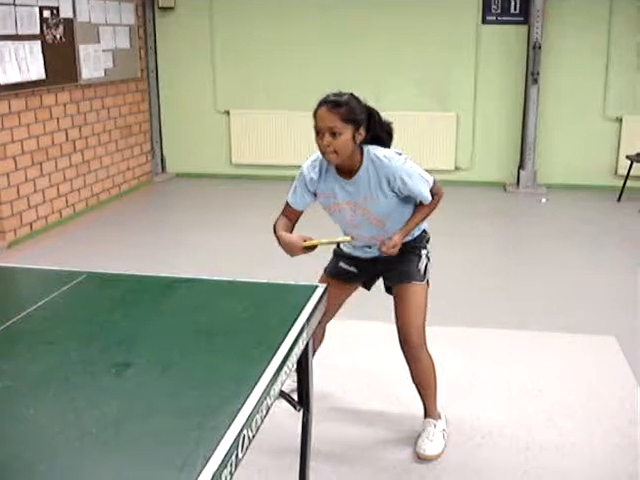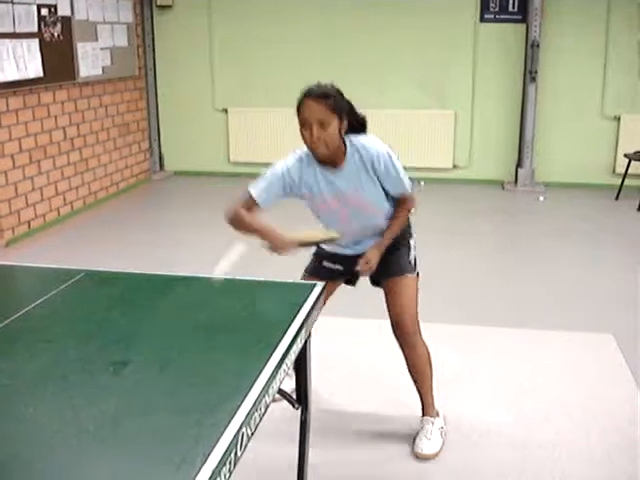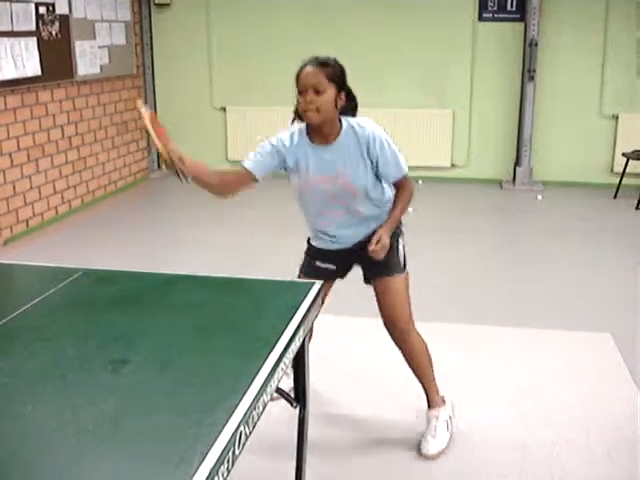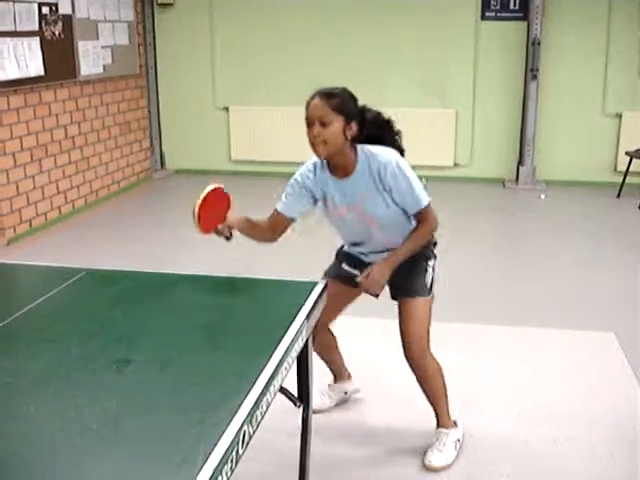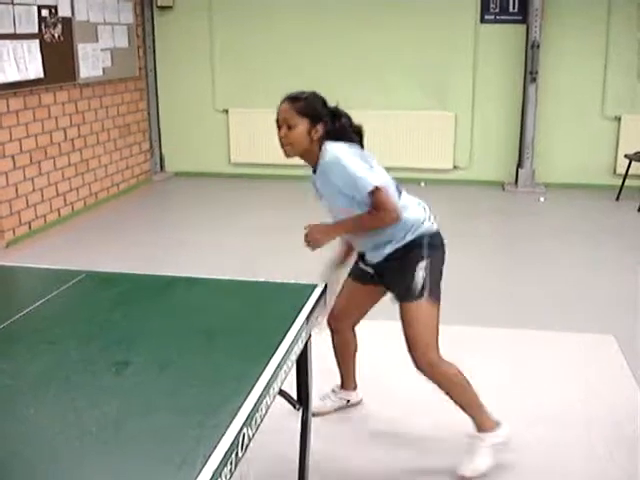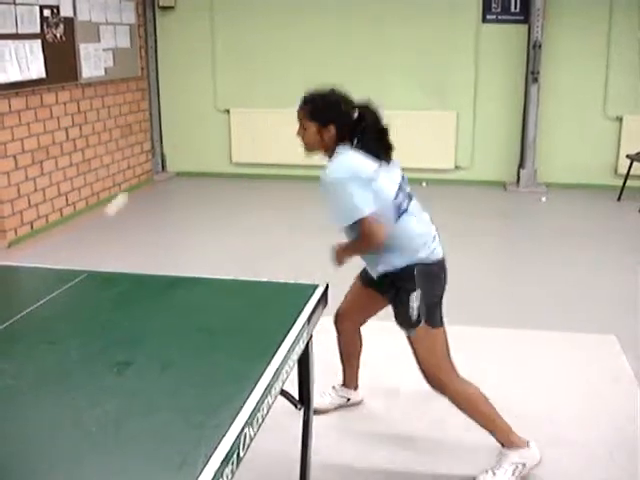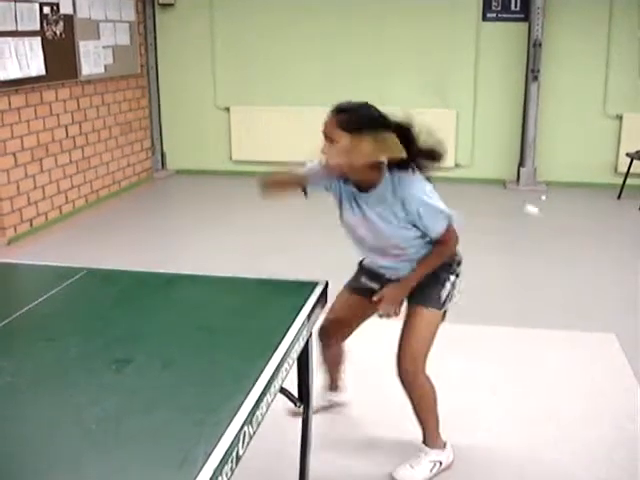
dt=0.3s
person 1, frame 1
left shoulder: (390, 166)
right shoulder: (313, 171)
left elbow: (435, 194)
right elbow: (285, 216)
left wrist: (402, 234)
right wrist: (285, 237)
left hip: (405, 247)
right hip: (354, 250)
left knee: (411, 338)
left ankle: (433, 418)
person 1, frame 2
left shoulder: (373, 153)
right shoulder: (293, 169)
left elbow: (406, 203)
right elbow: (238, 212)
left wrist: (380, 248)
right wrist: (267, 233)
left hip: (389, 242)
right hip: (335, 248)
left knee: (406, 330)
left ankle: (430, 416)
person 1, frame 3
left shoulder: (368, 135)
right shoulder: (286, 145)
left elbow: (405, 187)
right elbow: (227, 184)
left wrist: (386, 229)
right wrist: (183, 162)
left hip: (376, 235)
right hip: (325, 242)
left knee: (399, 326)
left ankle: (438, 408)
person 1, frame 4
left shoulder: (385, 163)
right shoulder: (311, 176)
left elbow: (428, 222)
right elbow: (271, 230)
left wrist: (388, 265)
right wrist: (236, 221)
left hip: (410, 254)
right hip: (358, 254)
left knee: (415, 350)
right knee: (311, 321)
left ankle: (448, 427)
right ankle: (343, 381)
person 1, frame 5
left shoulder: (338, 157)
right shoulder: (323, 167)
left elbow: (391, 210)
left wrist: (331, 229)
right wrist: (346, 249)
left hip: (415, 248)
right hip: (380, 253)
left knee: (424, 357)
right knee: (338, 320)
left ankle: (489, 430)
right ankle: (348, 390)
person 1, frame 6
left shoulder: (338, 172)
right shoulder: (366, 156)
left elbow: (376, 236)
left wrist: (346, 249)
left hip: (414, 268)
right hip: (395, 261)
left knee: (440, 376)
right knee: (345, 318)
left ankle: (518, 448)
right ankle: (349, 389)
person 1, frame 7
left shoulder: (408, 186)
right shoulder: (332, 174)
left elbow: (448, 242)
right elbow: (269, 185)
left wrist: (403, 286)
right wrist: (317, 170)
left hip: (431, 272)
right hip: (379, 268)
left knee: (408, 366)
right knee: (329, 330)
left ankle: (436, 448)
right ankle: (333, 390)
